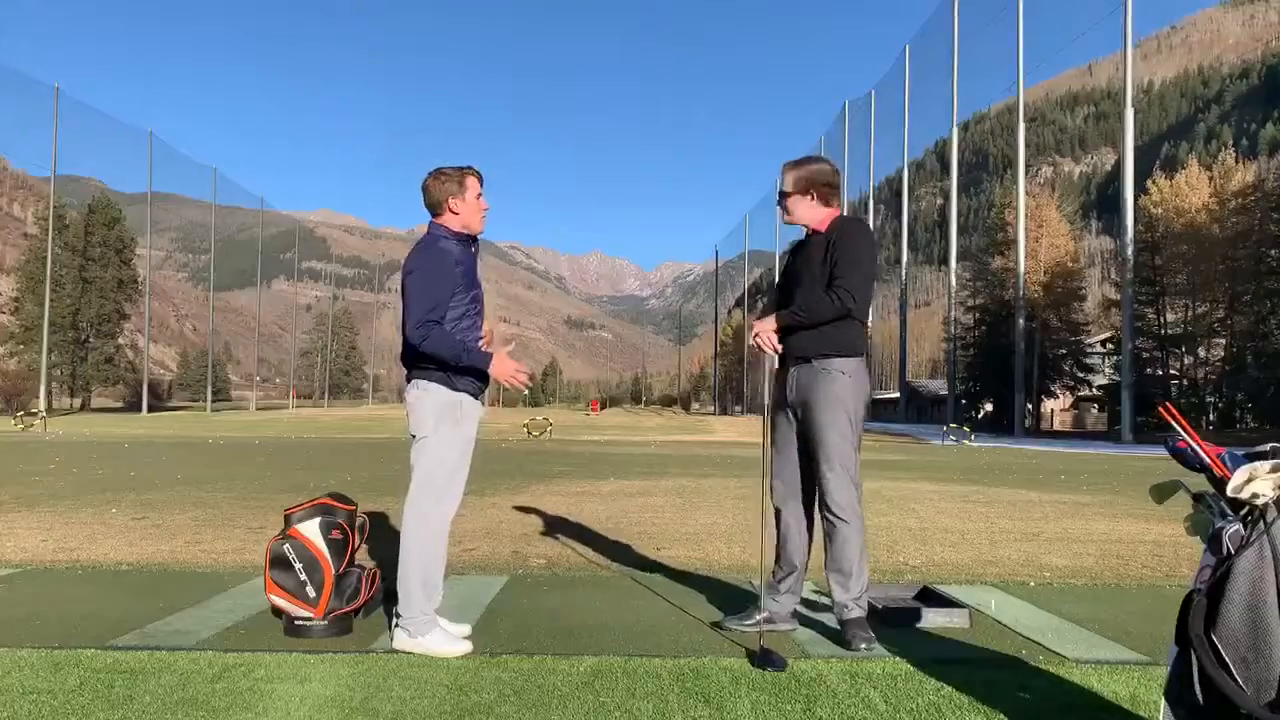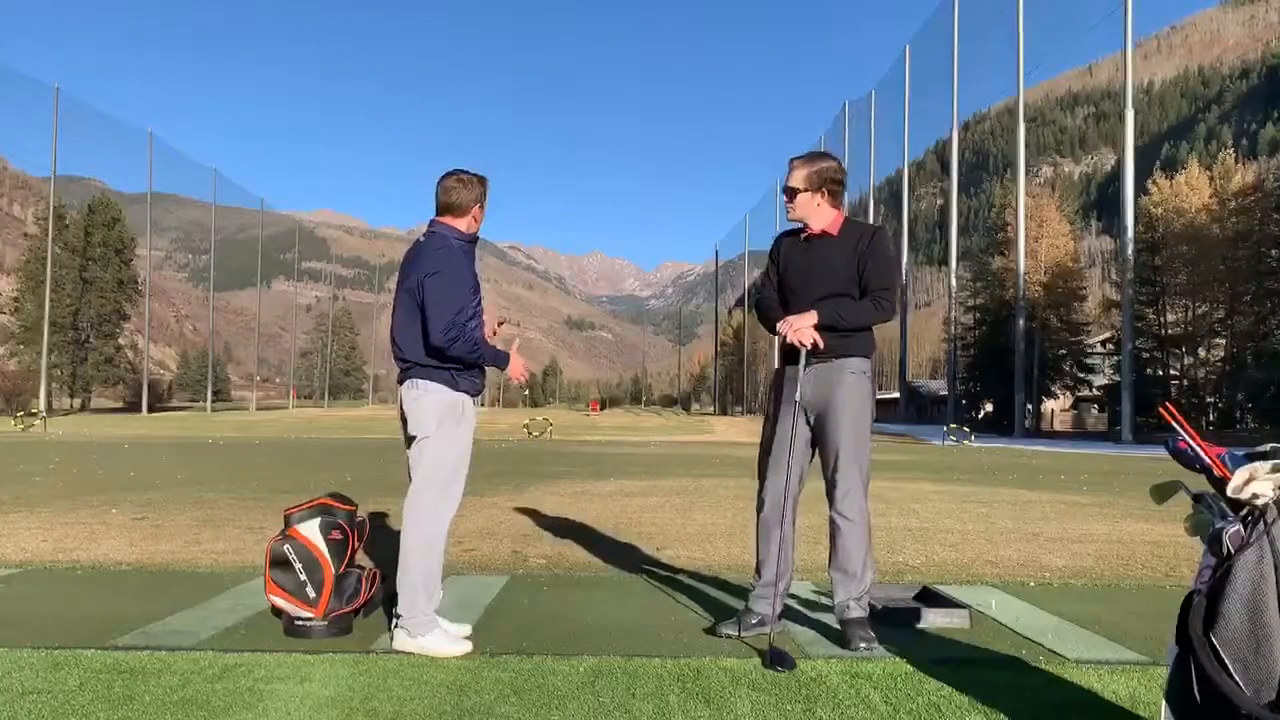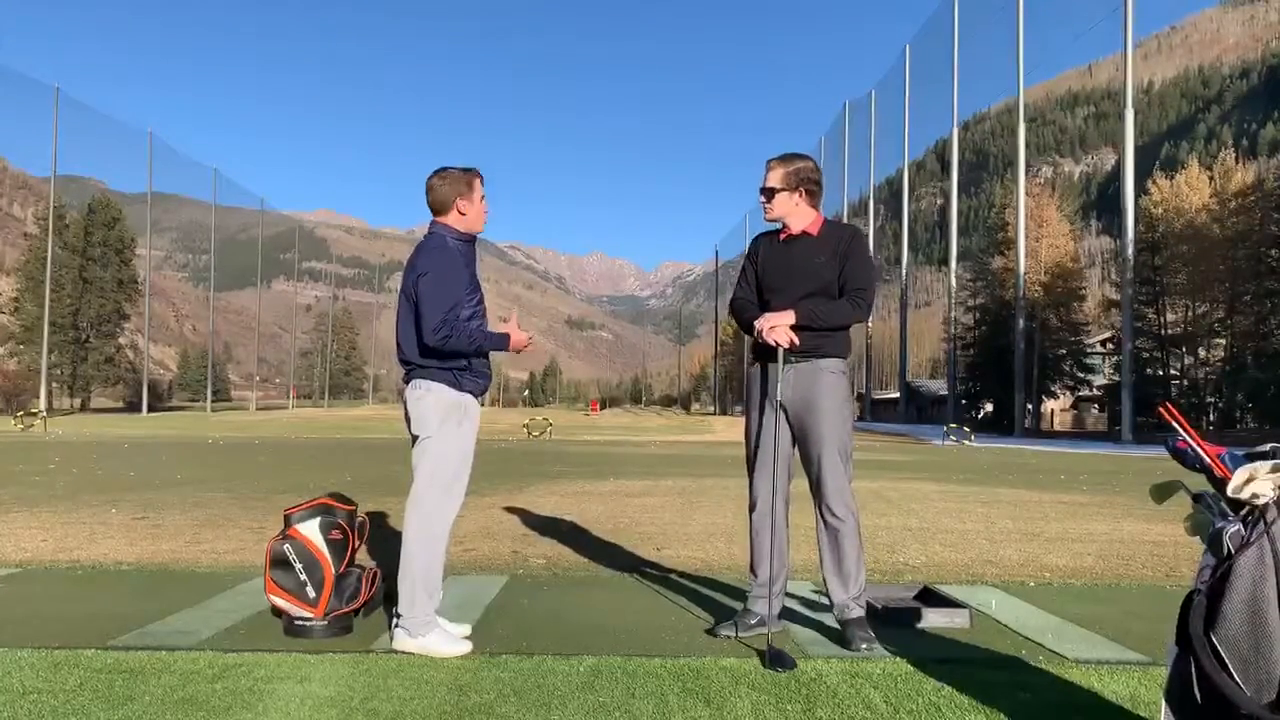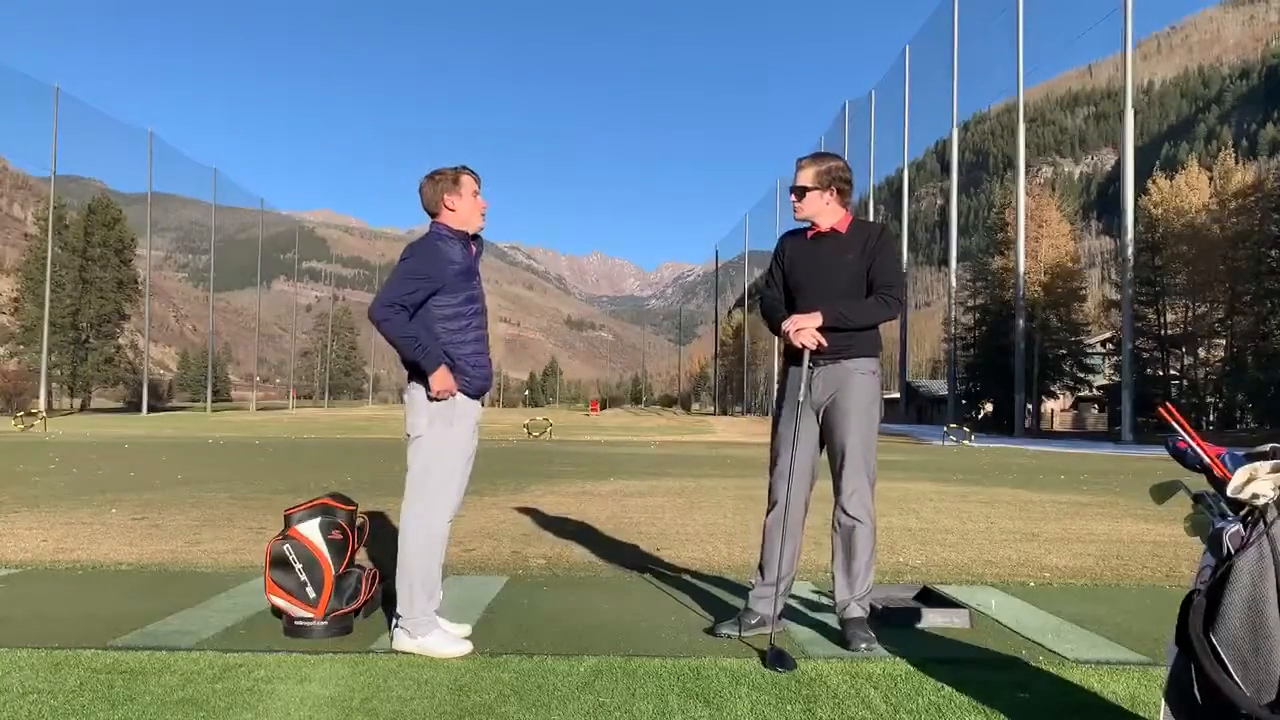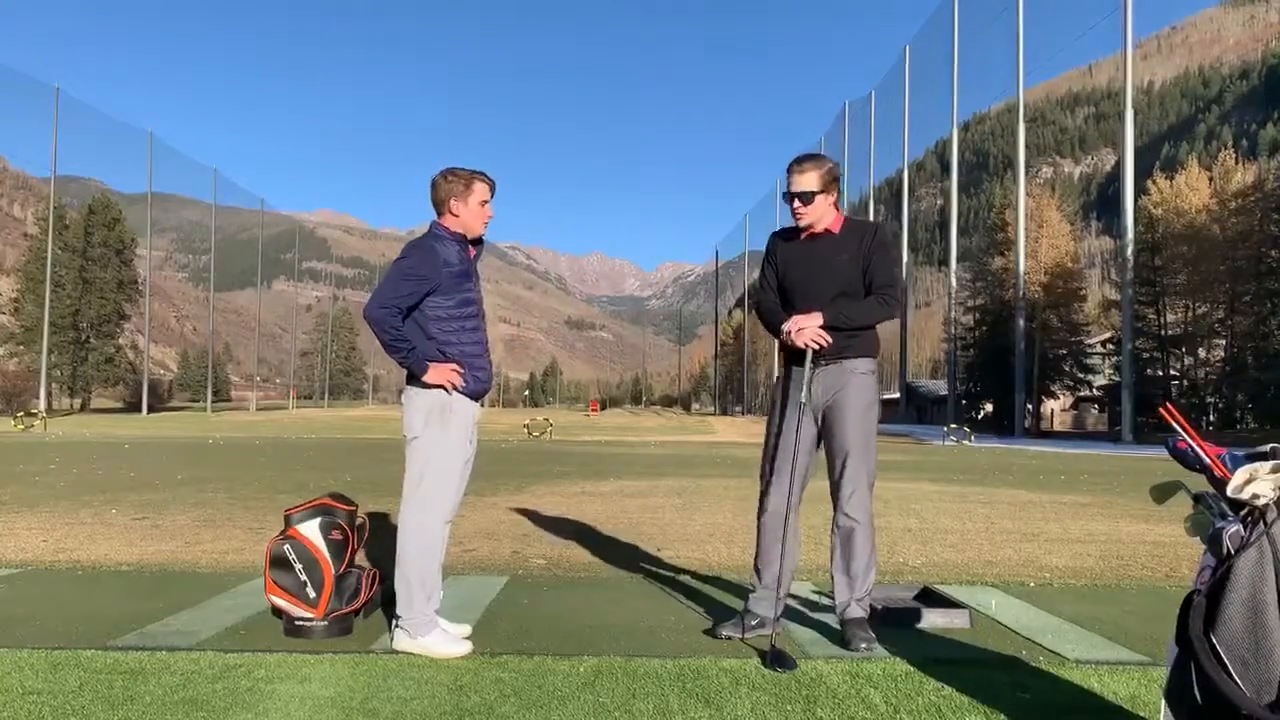
dt=1s
person 1, frame 1
left shoulder: (852, 234)
right shoulder: (800, 248)
left elbow: (845, 299)
right elbow: (779, 301)
left wrist: (776, 321)
right wrist: (766, 326)
left hip: (834, 373)
right hip: (791, 374)
left knee: (837, 493)
right knee: (788, 494)
left ankle: (852, 610)
right ankle: (780, 603)
person 1, frame 2
left shoulder: (867, 239)
right shoulder: (784, 245)
left elbow: (882, 304)
right elbow: (764, 300)
left wrist: (813, 316)
right wrist: (785, 323)
left hip: (844, 373)
right hip: (792, 373)
left knee: (846, 494)
right knee: (774, 491)
left ankle: (853, 610)
right ankle: (765, 604)
person 1, frame 3
left shoulder: (846, 240)
right shoulder: (761, 246)
left elbow: (859, 304)
right elbow: (740, 302)
left wrist: (792, 315)
right wrist: (761, 323)
left hip: (821, 371)
right hip: (766, 371)
left knee: (833, 492)
right knee: (764, 492)
left ankle: (851, 610)
right ankle: (763, 604)
person 1, frame 4
left shoulder: (874, 238)
right shoulder: (789, 244)
left elbow: (888, 302)
right elbow: (769, 300)
left wrist: (820, 317)
right wrist: (788, 325)
left hip: (852, 372)
right hip: (798, 374)
left knee: (853, 495)
right knee: (785, 492)
left ankle: (854, 611)
right ankle: (764, 604)
person 1, frame 5
left shoulder: (869, 237)
right shoulder: (780, 243)
left elbow: (887, 301)
right elbow: (764, 301)
left wrist: (820, 317)
right wrist: (787, 327)
left hip: (850, 373)
right hip: (795, 374)
left knee: (851, 496)
right knee: (777, 493)
left ankle: (854, 611)
right ankle: (764, 606)
person 2, frame 1
left shoulder: (457, 250)
right shoulder: (434, 254)
right elbow: (422, 333)
left wrist: (476, 332)
right wrist: (487, 361)
left hip: (455, 392)
right hip: (442, 394)
left knee: (438, 504)
right knee: (431, 505)
left ankle: (422, 612)
right ankle: (413, 625)
person 2, frame 2
left shoulder: (424, 250)
right shoulder: (449, 256)
right elbow: (447, 337)
left wrist: (477, 332)
right wrist: (503, 358)
left hip: (429, 388)
right hip: (443, 393)
left knee: (430, 503)
right knee: (432, 504)
left ankle: (420, 613)
right ankle: (415, 625)
person 2, frame 3
left shoulder: (444, 251)
right shoulder: (442, 255)
right elbow: (440, 332)
left wrist: (494, 335)
right wrist: (503, 341)
left hip: (447, 392)
right hip: (445, 393)
left knee: (437, 504)
right knee: (433, 505)
left ankle: (421, 613)
right ankle: (414, 624)
person 2, frame 4
left shoulder: (464, 252)
right shoulder: (431, 252)
right elbow: (385, 310)
left wrist: (465, 368)
right wrist: (432, 366)
left hip: (462, 398)
right hip: (441, 398)
left knee: (441, 509)
right knee: (428, 509)
left ankle: (423, 614)
right ankle: (413, 625)
person 2, frame 5
left shoulder: (463, 254)
right shoulder: (427, 253)
right elbow: (379, 311)
right wrist: (422, 366)
left hip: (463, 401)
right hip: (440, 401)
left knee: (440, 511)
right knee: (427, 510)
left ankle: (423, 614)
right ankle: (413, 626)
